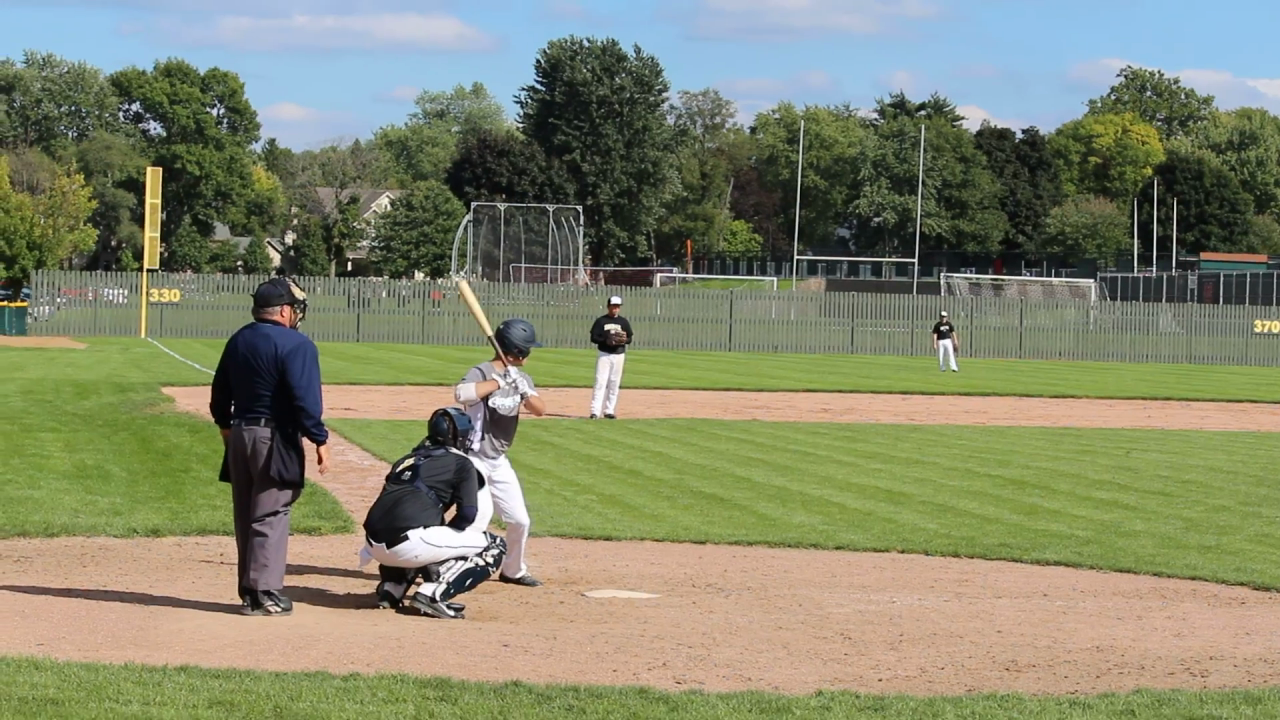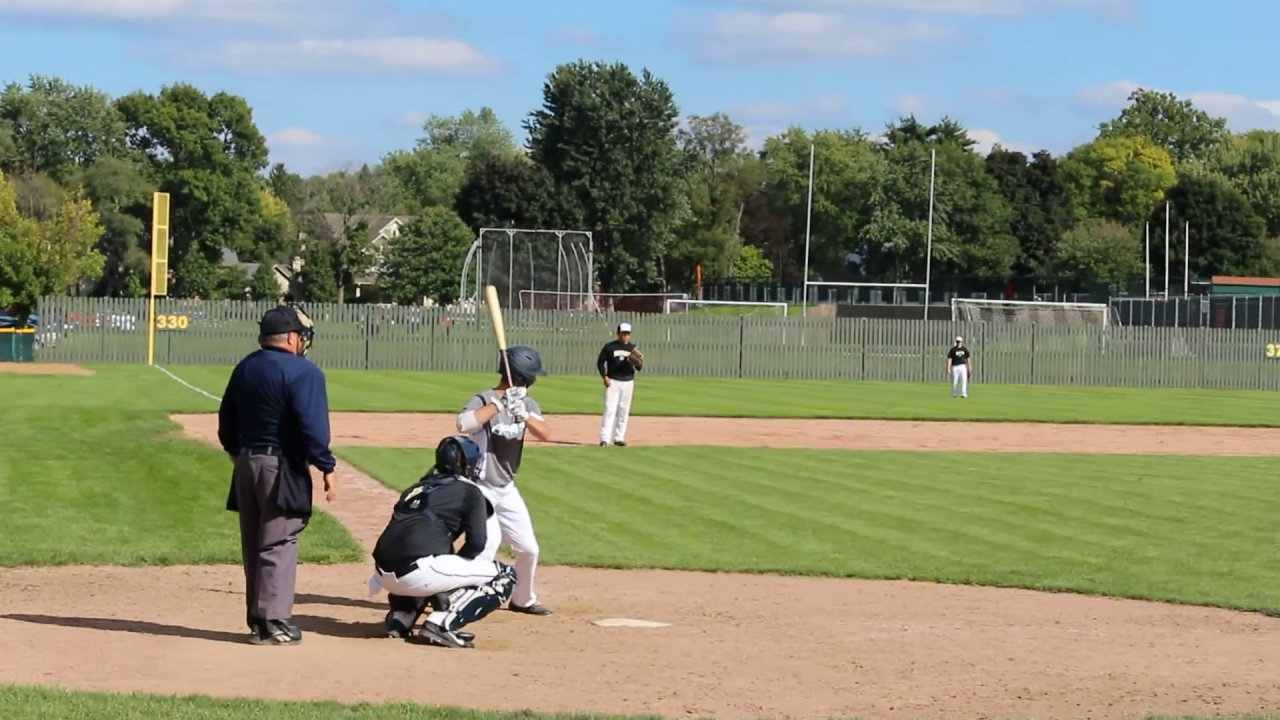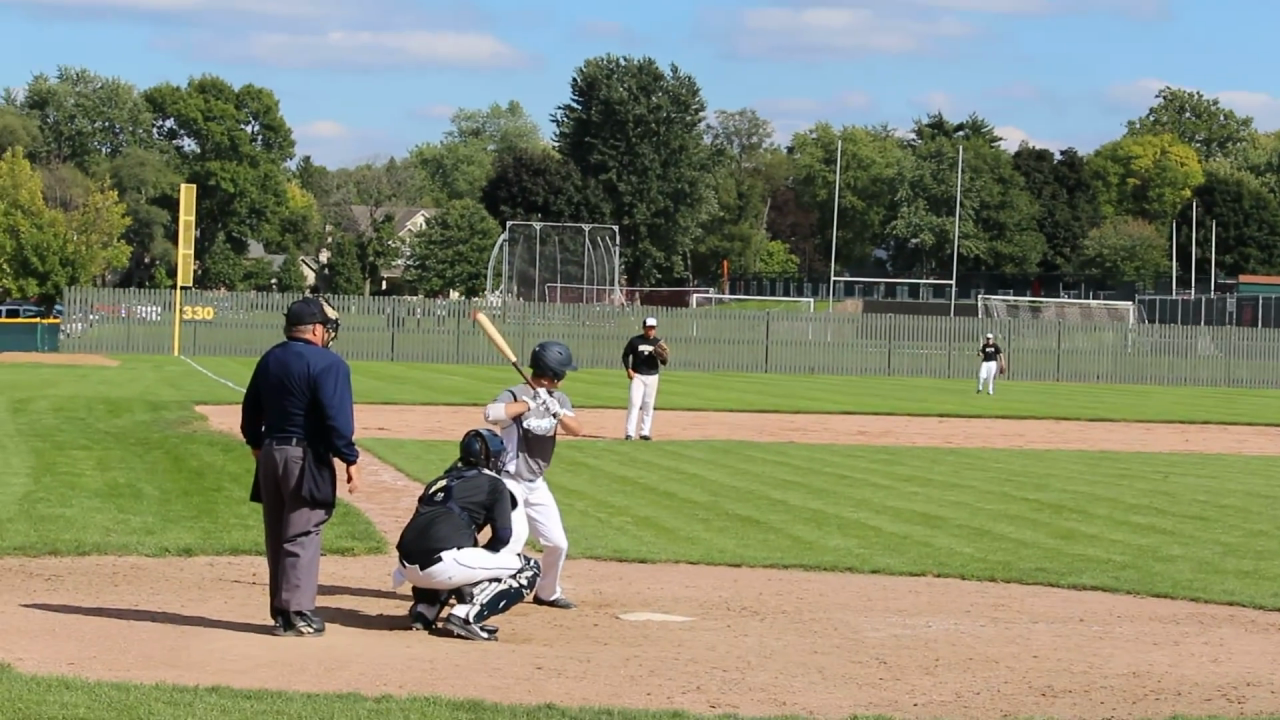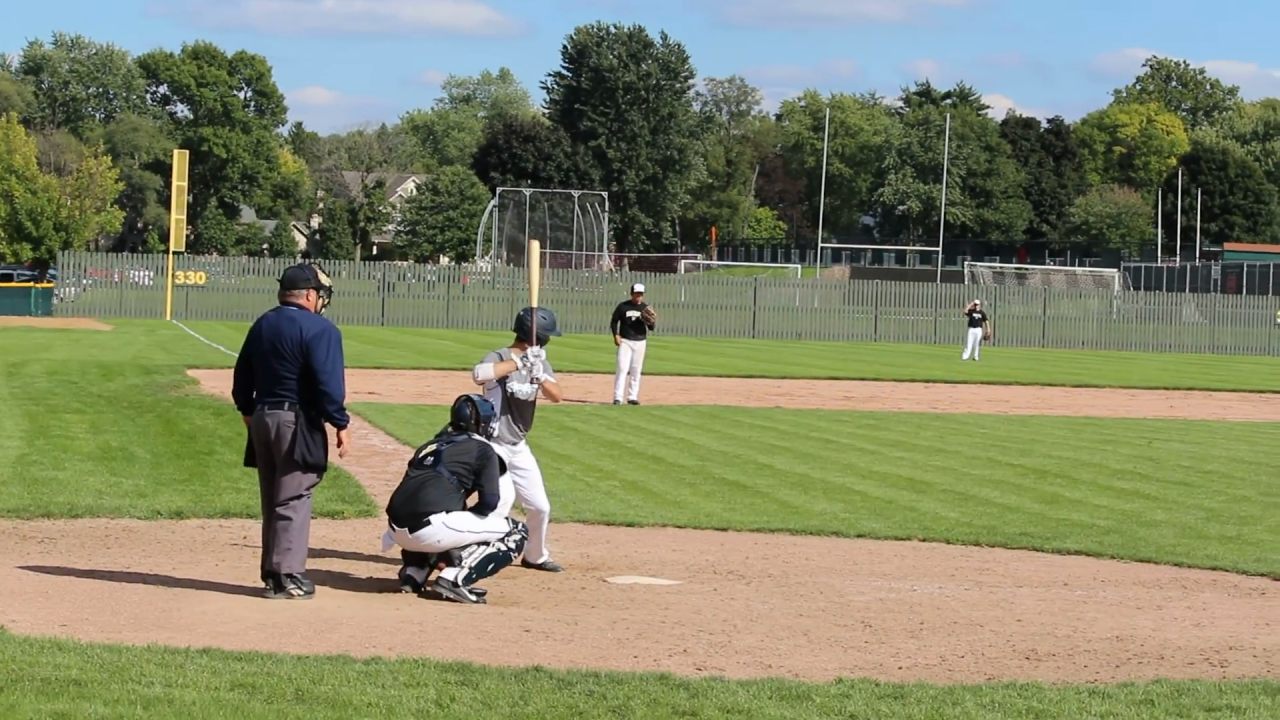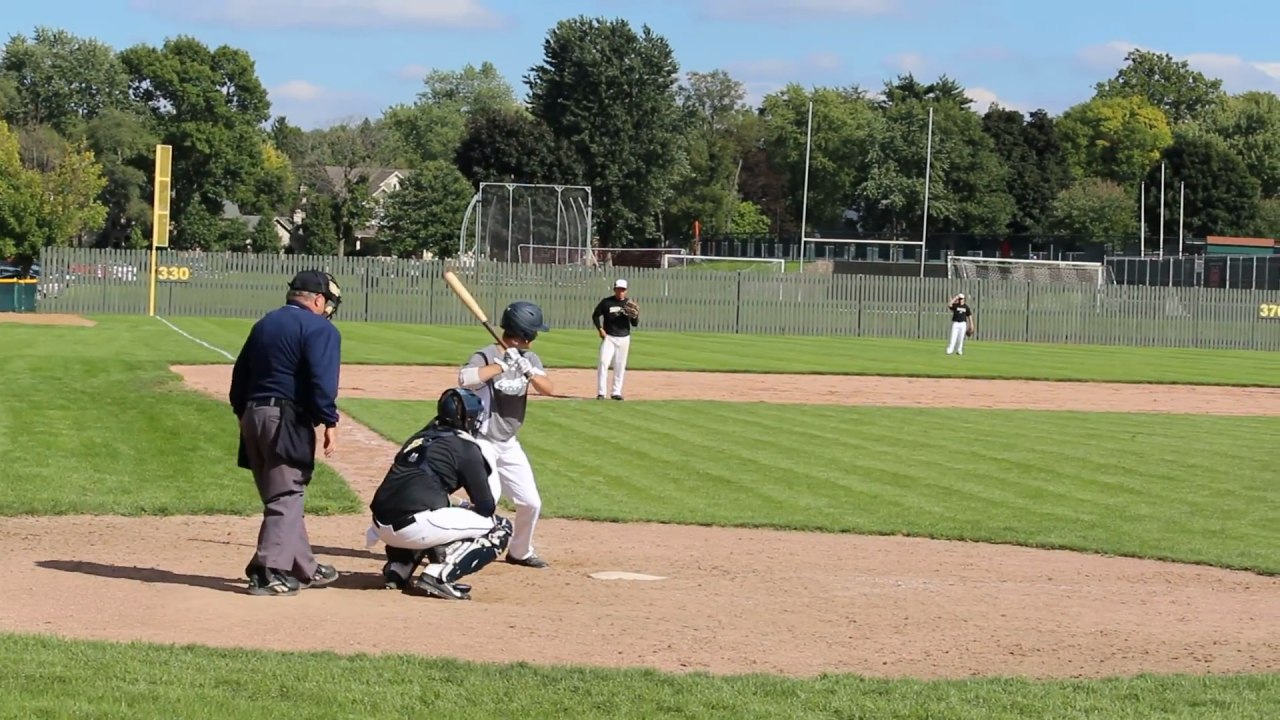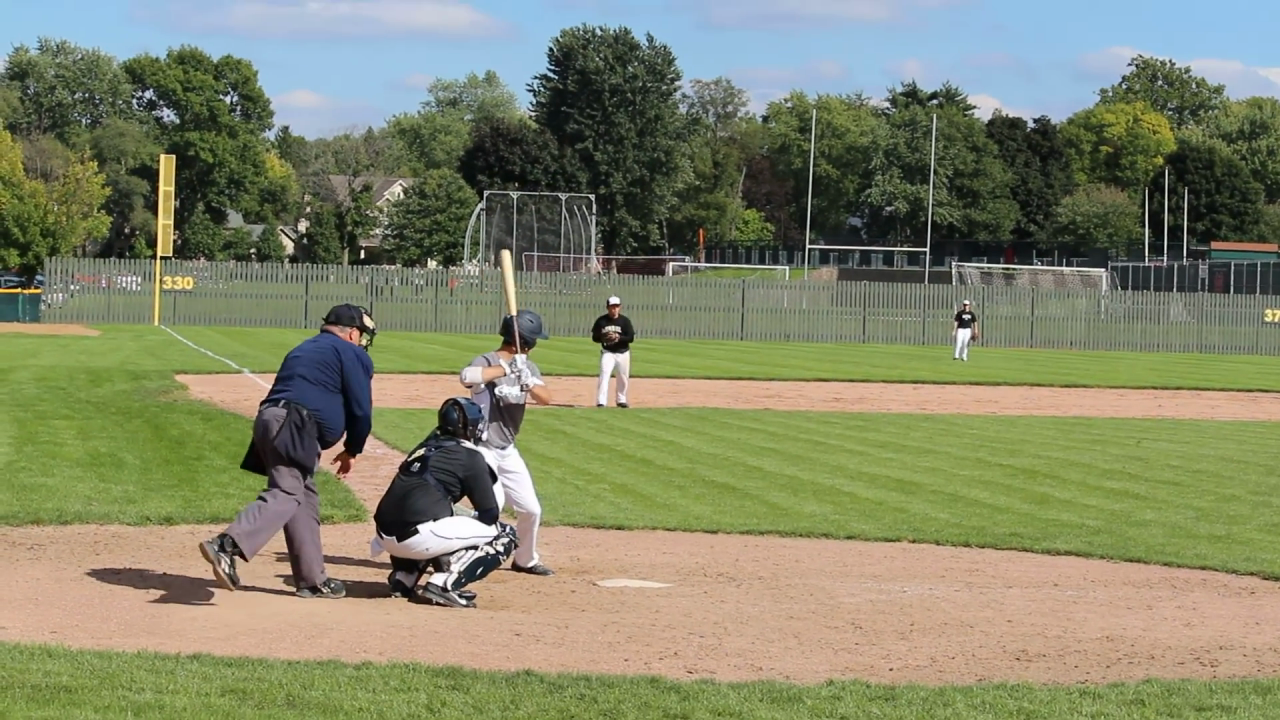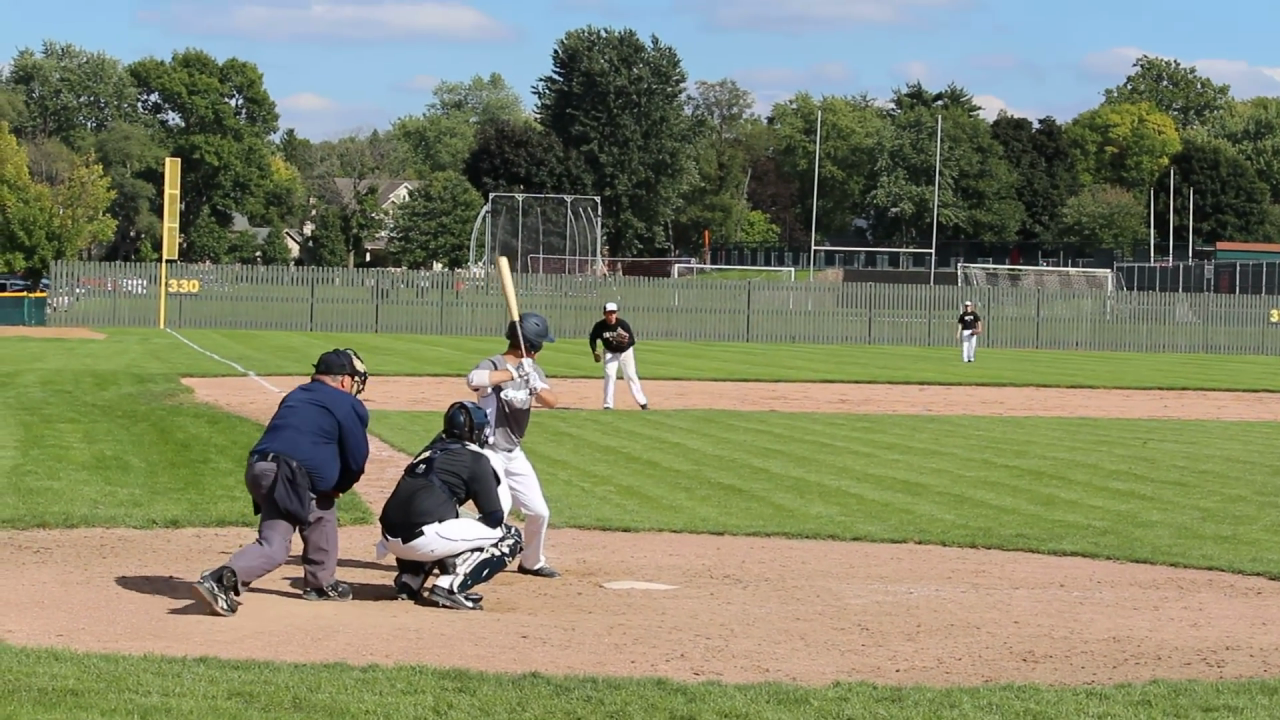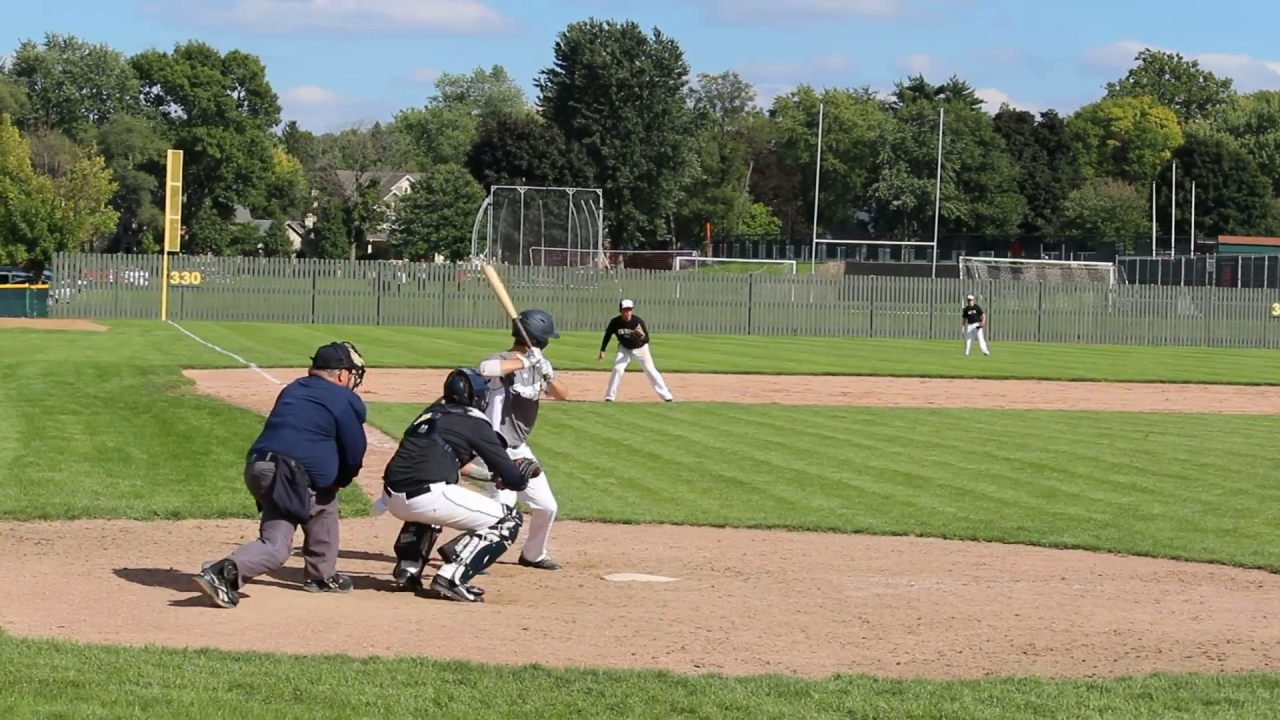
dt=0.5s
person 1, frame 1
left shoulder: (237, 340)
right shoulder: (295, 344)
left elbow: (220, 391)
right elbow: (305, 398)
left wrist: (225, 425)
right wrist: (319, 440)
left hip: (240, 435)
right hip: (275, 439)
left knee: (246, 516)
right knee: (270, 516)
left ankle: (249, 589)
right ankle: (263, 593)
person 1, frame 2
left shoulder: (244, 368)
right shoulder: (303, 371)
left elbow: (227, 417)
right elbow: (312, 425)
left wrist: (236, 452)
right wrist: (326, 467)
left hip: (247, 464)
right hip: (282, 466)
left knee: (254, 544)
right knee: (279, 544)
left ankle: (258, 619)
right ankle: (273, 622)
person 1, frame 3
left shoulder: (269, 359)
right shoulder: (328, 363)
left elbow: (250, 409)
right elbow: (337, 417)
left wrist: (256, 444)
right wrist: (349, 459)
left hip: (270, 455)
right hip: (306, 458)
left knee: (278, 536)
right knee: (302, 536)
left ankle: (282, 610)
right ankle: (296, 614)
person 1, frame 4
left shoulder: (262, 324)
right shoulder: (320, 329)
left elbow: (242, 373)
right elbow: (329, 382)
left wrist: (248, 410)
right wrist: (340, 424)
left hip: (263, 419)
right hip: (298, 423)
left knee: (273, 501)
right knee: (294, 500)
left ankle: (274, 570)
right ankle: (285, 576)
person 1, frame 5
left shoulder: (264, 323)
right shoulder: (320, 328)
left elbow: (241, 371)
right elbow: (322, 381)
left wrist: (241, 411)
right wrist: (329, 422)
left hip: (255, 416)
right hip: (287, 420)
left knee: (282, 495)
right knee: (285, 497)
left ankle: (303, 568)
right ankle: (268, 572)
person 1, frame 6
left shoulder: (303, 349)
right shoulder: (353, 355)
right elbow: (361, 409)
left wrist: (310, 449)
right wrist: (352, 451)
left hip: (269, 420)
right hip: (294, 426)
left knee: (304, 500)
right knee: (284, 495)
left ankle: (313, 580)
right ankle: (226, 546)
person 1, frame 7
left shoulder: (296, 395)
right shoulder: (349, 406)
right elbow: (355, 461)
left wrist: (328, 487)
right wrist: (338, 487)
left hip: (261, 468)
right hip: (285, 477)
left knee: (320, 509)
right knee: (273, 545)
left ankle: (321, 583)
right ankle: (220, 581)
person 1, frame 8
left shoulder: (292, 389)
right shoulder: (346, 401)
right elbow: (354, 455)
left wrist: (330, 482)
right wrist: (338, 482)
left hip: (259, 467)
right hip: (287, 476)
left knee: (324, 502)
right knee: (275, 546)
left ankle: (322, 575)
right ankle: (221, 574)
person 2, frame 1
left shoulder: (521, 377)
right shoulder: (481, 372)
left elbow: (540, 410)
right elbow: (461, 394)
left wrist: (526, 393)
right wrist: (500, 380)
left hip: (499, 461)
right hip: (473, 459)
left knee: (520, 519)
right knee: (477, 518)
left ankle: (513, 571)
person 2, frame 2
left shoulder: (527, 403)
right shoulder: (484, 399)
left elbow: (544, 434)
right elbow: (463, 424)
left wrist: (522, 414)
right wrist: (500, 403)
left hip: (507, 489)
right hip: (480, 489)
left knee: (528, 548)
left ankle: (522, 599)
person 2, frame 3
left shoulder: (559, 398)
right shoulder: (515, 394)
left elbow: (577, 430)
right elbow: (490, 414)
left wrist: (557, 412)
right wrist: (530, 402)
left hip: (537, 484)
right hip: (509, 482)
left knee: (557, 543)
right knee: (513, 539)
left ankle: (547, 593)
person 2, frame 4
left shoulder: (540, 362)
right shoulder: (500, 357)
left elbow: (556, 396)
right elbow: (479, 374)
left wrist: (540, 377)
right wrist: (519, 362)
left hip: (519, 446)
right hip: (493, 445)
left knee: (540, 505)
right knee: (501, 502)
left ankle: (535, 556)
person 2, frame 5
left shoulder: (530, 358)
right shoulder: (485, 355)
left elbow: (548, 389)
right elbow: (464, 379)
left wrist: (528, 371)
right wrist: (502, 364)
left hip: (510, 444)
right hip: (482, 442)
left knee: (530, 502)
left ankle: (520, 552)
person 2, frame 6
left shoulder: (528, 367)
right shoulder: (487, 361)
left elbow: (546, 399)
right elbow: (466, 377)
left wrist: (527, 383)
right wrist: (507, 368)
left hip: (508, 450)
right hip: (481, 449)
left knee: (531, 508)
left ankle: (525, 559)
person 2, frame 7
left shoulder: (533, 370)
right shoulder: (493, 364)
left elbow: (551, 402)
right elbow: (473, 380)
left wrist: (536, 387)
right wrist: (514, 372)
left hip: (514, 453)
right hip: (488, 452)
left knee: (539, 511)
left ankle: (531, 562)
person 2, frame 8
left shoulder: (538, 366)
right shoulder: (503, 364)
left elbow: (562, 394)
right elbow: (484, 369)
left wrist: (548, 375)
right wrist: (525, 361)
left hip: (519, 450)
left knee: (546, 506)
right knee: (504, 505)
left ankle: (533, 554)
person 3, frame 1
left shoulder: (408, 459)
right shoulder: (461, 463)
right elbow: (467, 513)
right wrist: (446, 536)
left hip: (375, 543)
right hip: (407, 542)
right knee: (494, 547)
left ankle: (391, 588)
right ankle: (432, 595)
person 3, frame 2
left shoulder: (416, 488)
right shoulder: (470, 491)
right elbow: (477, 542)
right wrist: (456, 563)
left hip: (385, 572)
right hip: (416, 571)
right knee: (504, 576)
left ankle: (400, 617)
right ankle: (442, 623)
person 3, frame 3
left shoulder: (441, 481)
right shoulder: (493, 484)
right elbow: (502, 535)
right wrist: (482, 555)
left hip: (409, 565)
right hip: (440, 564)
right knee: (528, 569)
left ankle: (423, 610)
right ankle: (466, 617)
person 3, frame 4
left shoulder: (432, 445)
right shoulder: (482, 449)
right elbow: (489, 501)
right wrist: (467, 517)
left hip: (398, 529)
right hip: (428, 527)
right knee: (516, 532)
left ankle: (413, 573)
right ankle: (454, 579)
person 3, frame 5
left shoulder: (419, 438)
right shoulder: (466, 447)
right elbow: (486, 507)
left wrist: (462, 506)
left hip: (383, 524)
right hip: (413, 525)
right knee: (500, 528)
left ankle: (397, 569)
right ankle: (439, 576)
person 3, frame 6
left shoulder: (424, 448)
right shoulder: (470, 456)
right elbow: (489, 514)
left hip: (387, 535)
right hip: (417, 537)
right knee: (504, 536)
left ankle: (403, 578)
right ankle: (444, 585)
person 3, frame 7
left shoulder: (431, 451)
right shoulder: (475, 459)
right elbow: (493, 517)
left hip: (393, 538)
right hip: (422, 538)
right knee: (509, 538)
left ankle: (409, 581)
right ankle: (449, 588)
person 3, frame 8
left shoulder: (430, 414)
right shoulder: (476, 424)
right elbow: (510, 476)
right wrist: (520, 476)
left hip: (394, 497)
right hip: (428, 496)
right knee: (506, 520)
left ankle: (407, 572)
right ankle: (451, 579)
